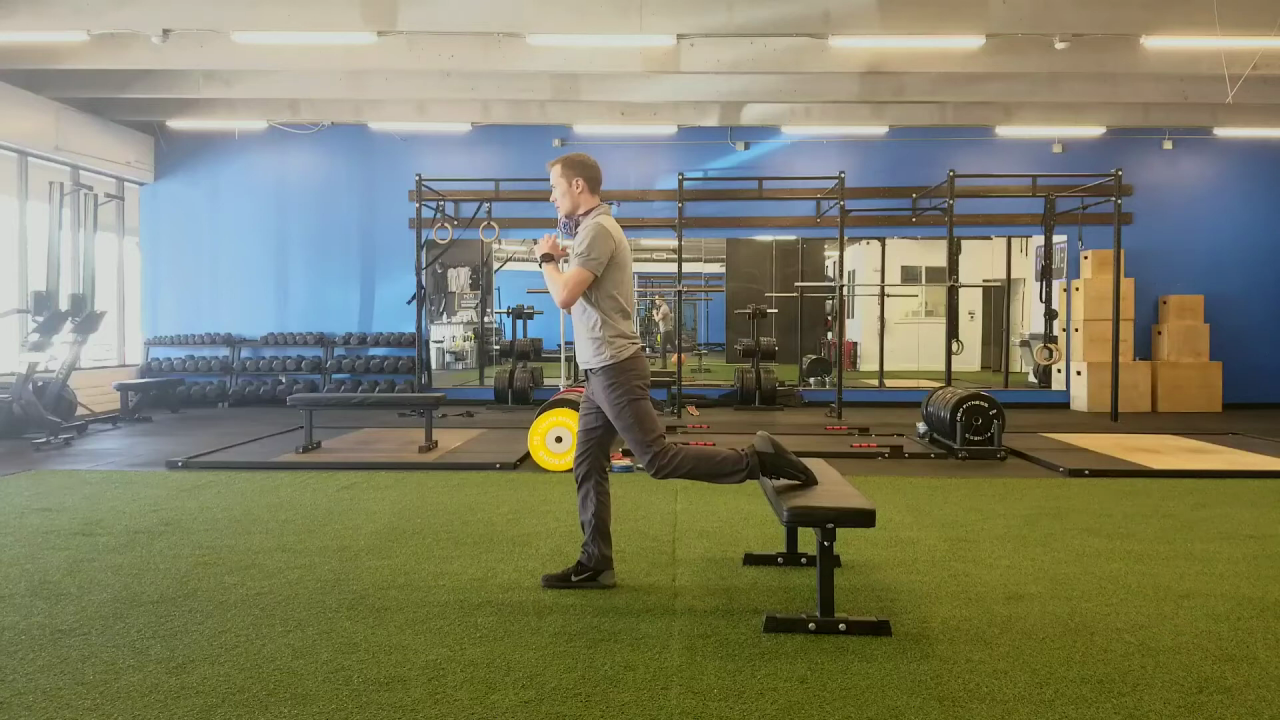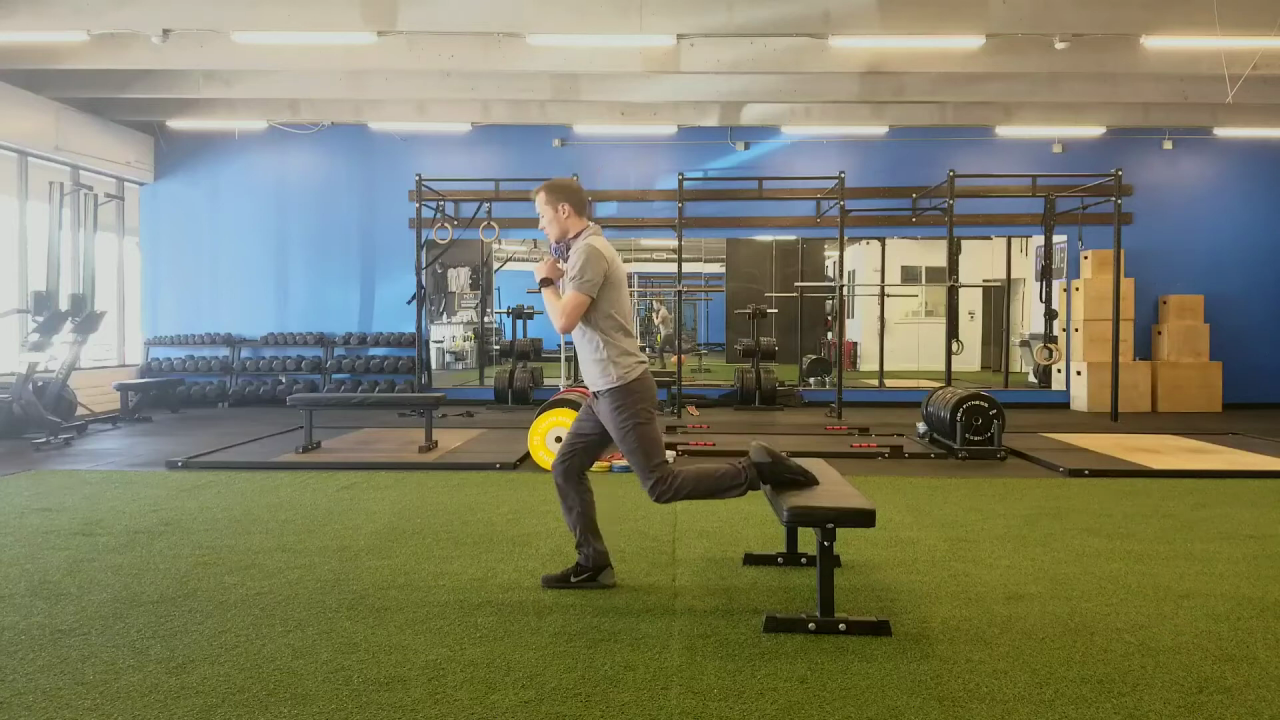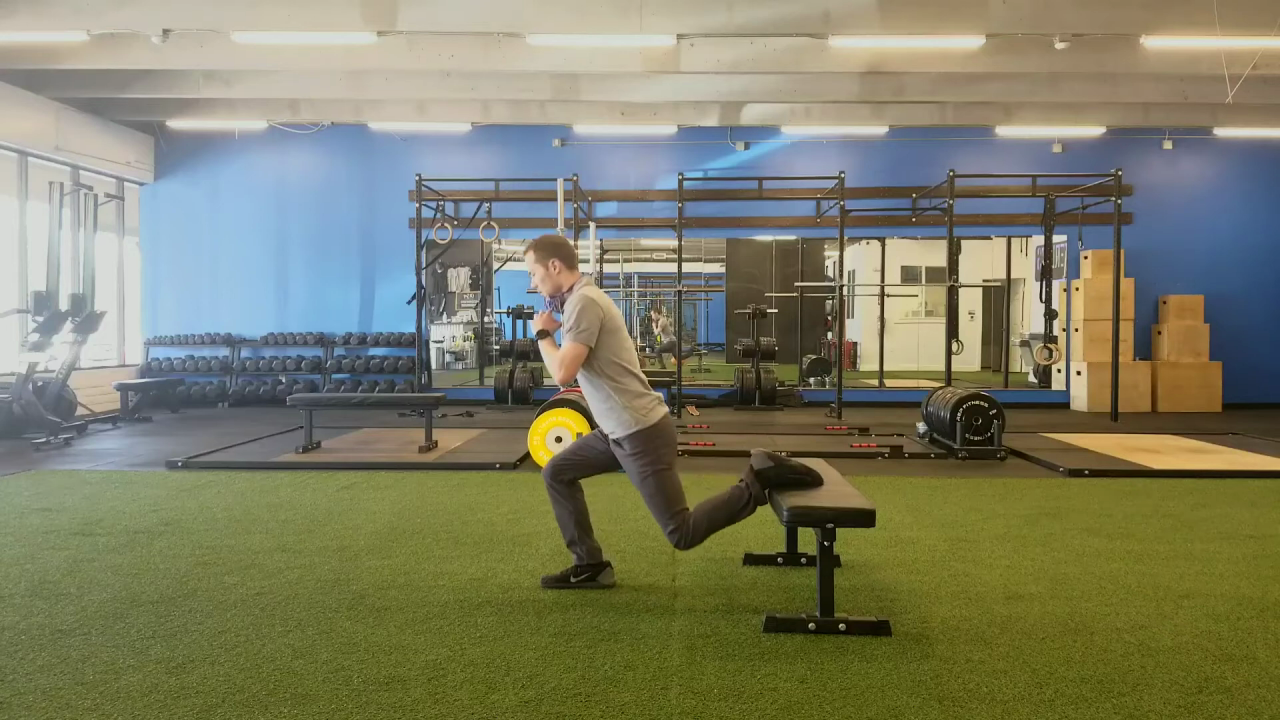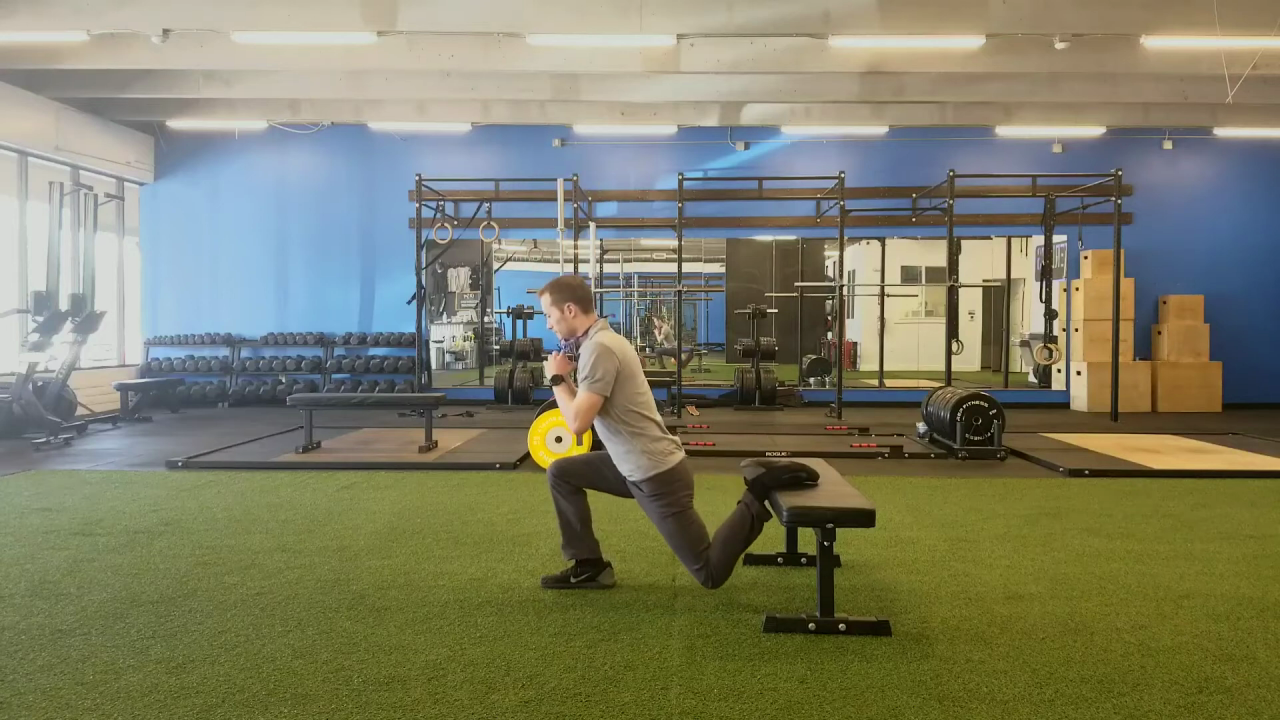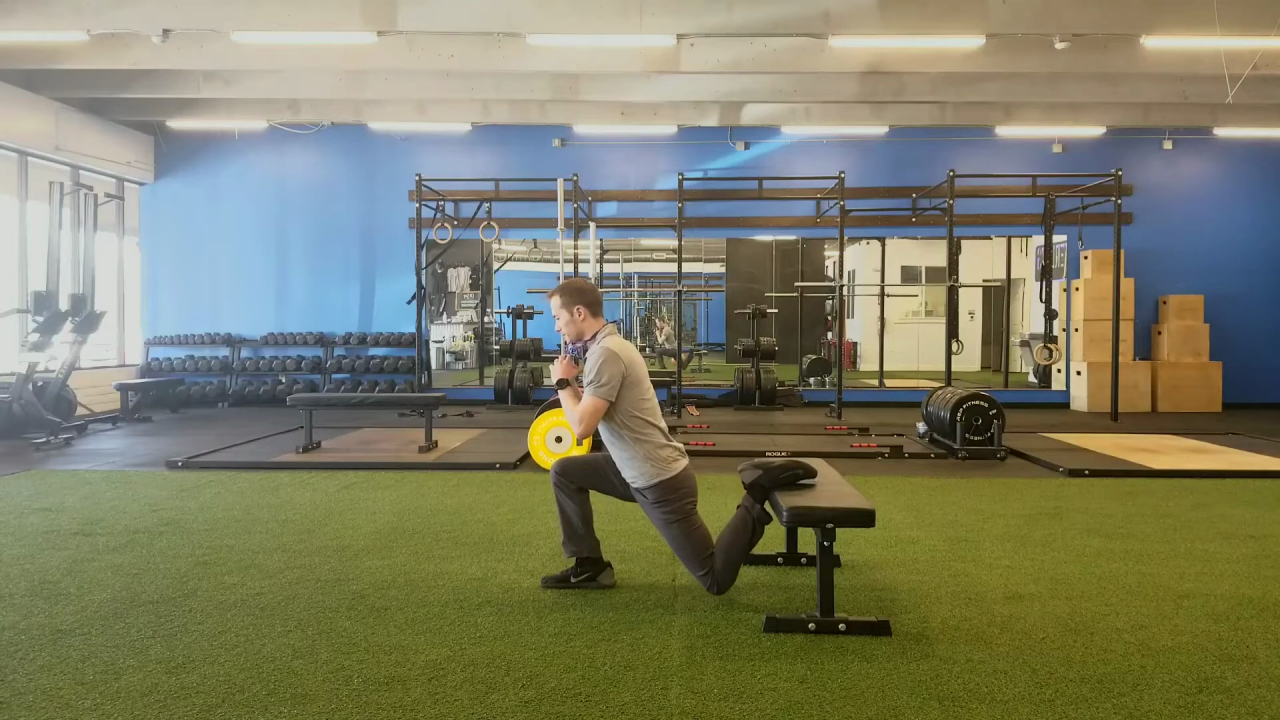
dt=0.4s
person 1, frame 1
left shoulder: (597, 229)
right shoulder: (594, 227)
left elbow: (565, 296)
left wrist: (547, 259)
right wrist: (561, 258)
left hip: (615, 369)
right hip: (602, 370)
left knee: (659, 458)
right knee: (588, 467)
left ankle: (756, 458)
right ankle: (595, 564)
person 1, frame 2
left shoulder: (588, 251)
right shoulder: (587, 249)
left elbow: (564, 321)
right elbow: (574, 317)
left wrist: (547, 282)
right wrist: (559, 280)
left hip: (622, 390)
right hip: (606, 390)
left knee: (661, 484)
right knee: (567, 468)
left ankle: (757, 469)
right ankle: (593, 565)
person 1, frame 3
left shoulder: (582, 302)
right shoulder: (583, 298)
left elbow: (563, 374)
right elbow: (572, 370)
left wrist: (543, 334)
right wrist: (554, 334)
left hip: (640, 433)
right hip: (619, 430)
left knee: (683, 532)
right knee: (557, 473)
left ankle: (759, 480)
right ankle: (590, 565)
person 1, frame 4
left shoulder: (598, 349)
right shoulder: (602, 339)
left elbow: (578, 422)
right elbow: (587, 406)
left wrist: (557, 380)
right wrist: (567, 381)
left hip: (656, 475)
right hip: (638, 467)
left knee: (710, 571)
right knee: (561, 474)
left ankle: (759, 493)
right ankle: (589, 565)
person 1, frame 5
left shoulder: (605, 354)
right shoulder: (609, 344)
left elbow: (582, 426)
right elbow: (592, 412)
left wrist: (563, 383)
right wrist: (572, 384)
left hip: (660, 481)
right hip: (642, 471)
left knee: (716, 578)
right knee: (564, 472)
left ankle: (760, 495)
right ankle: (590, 565)
